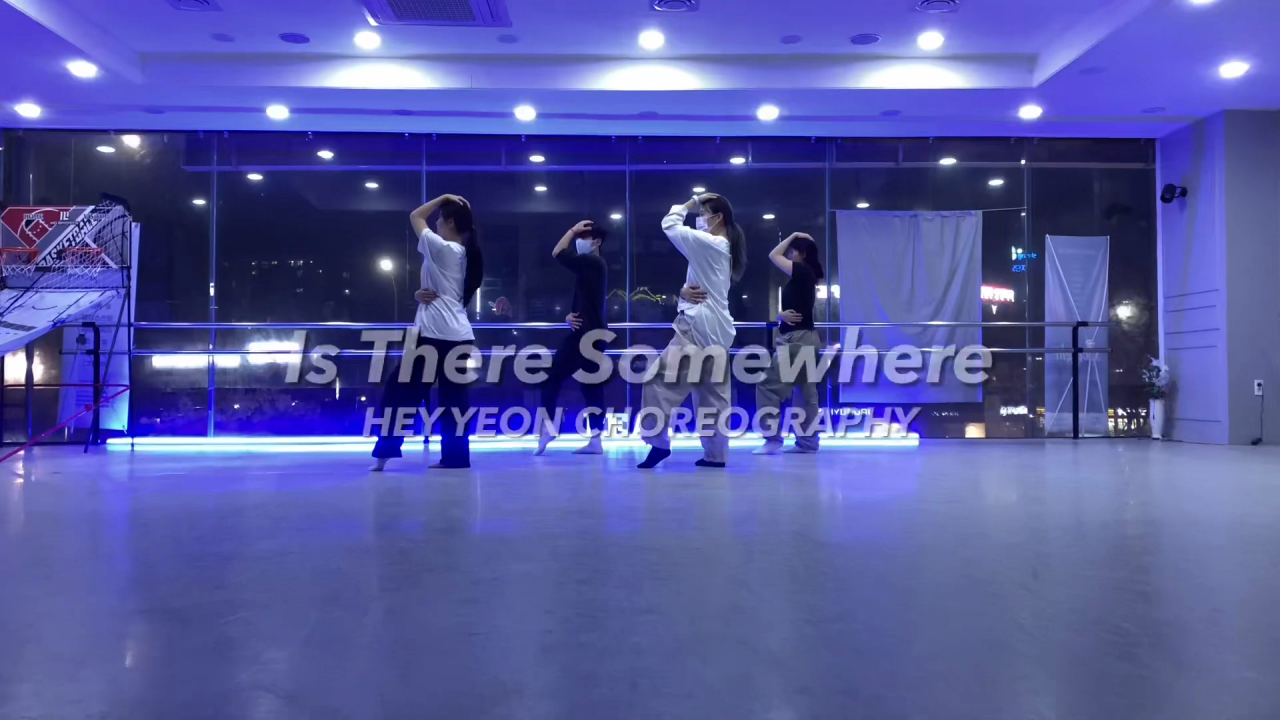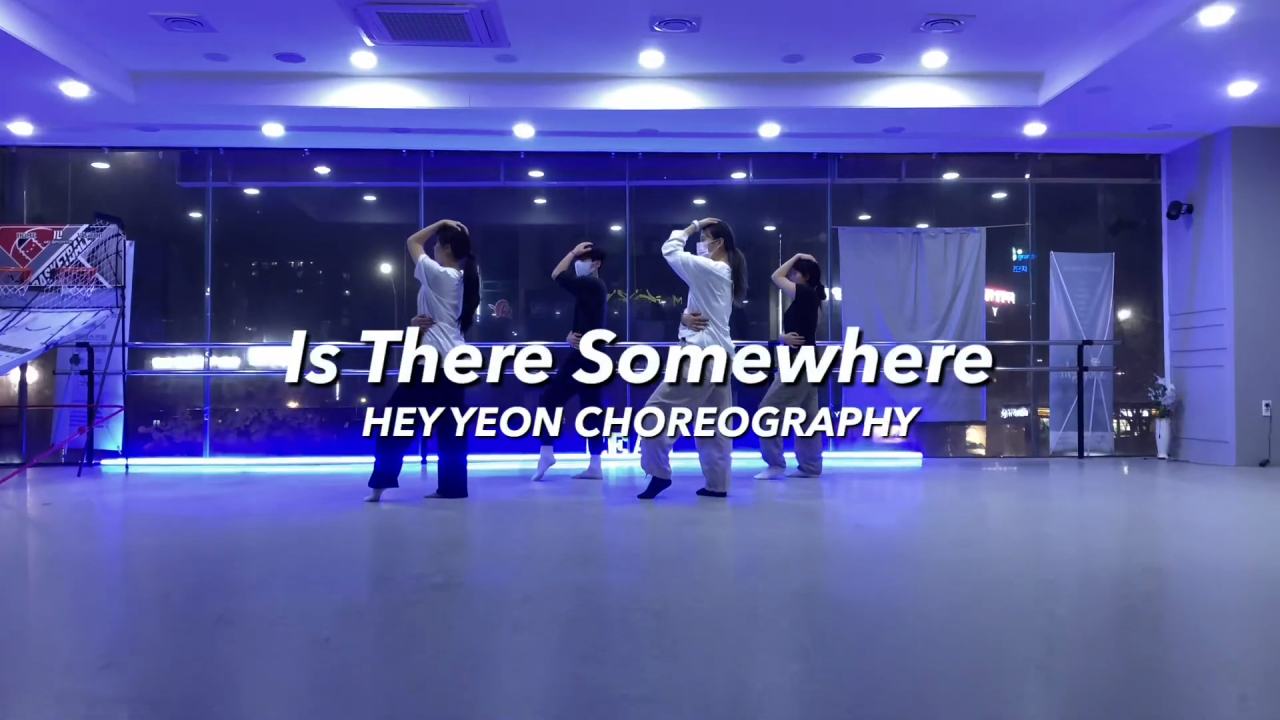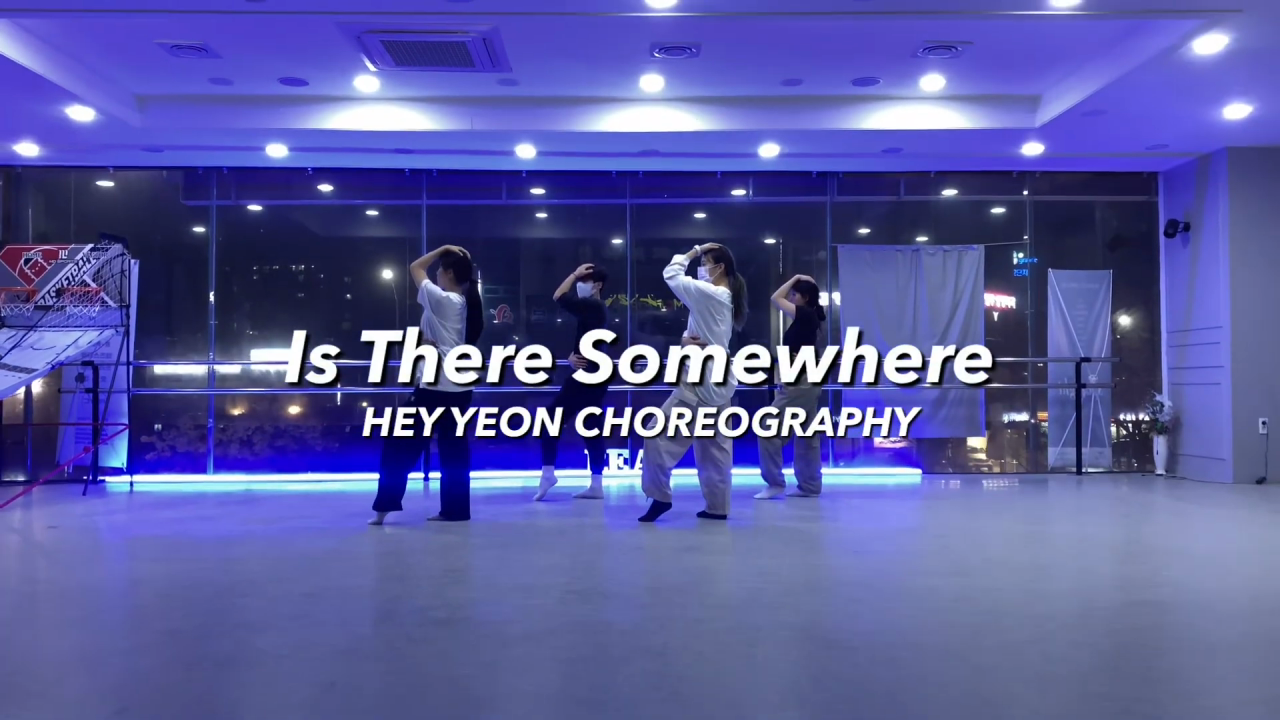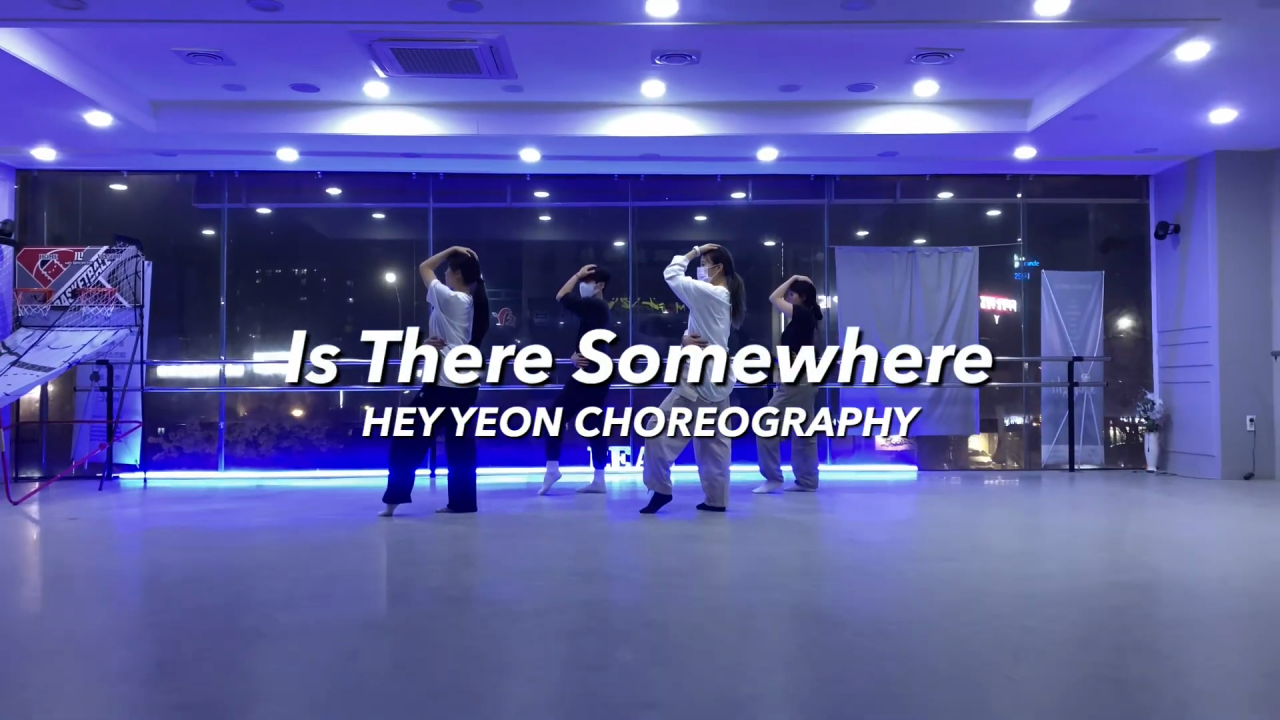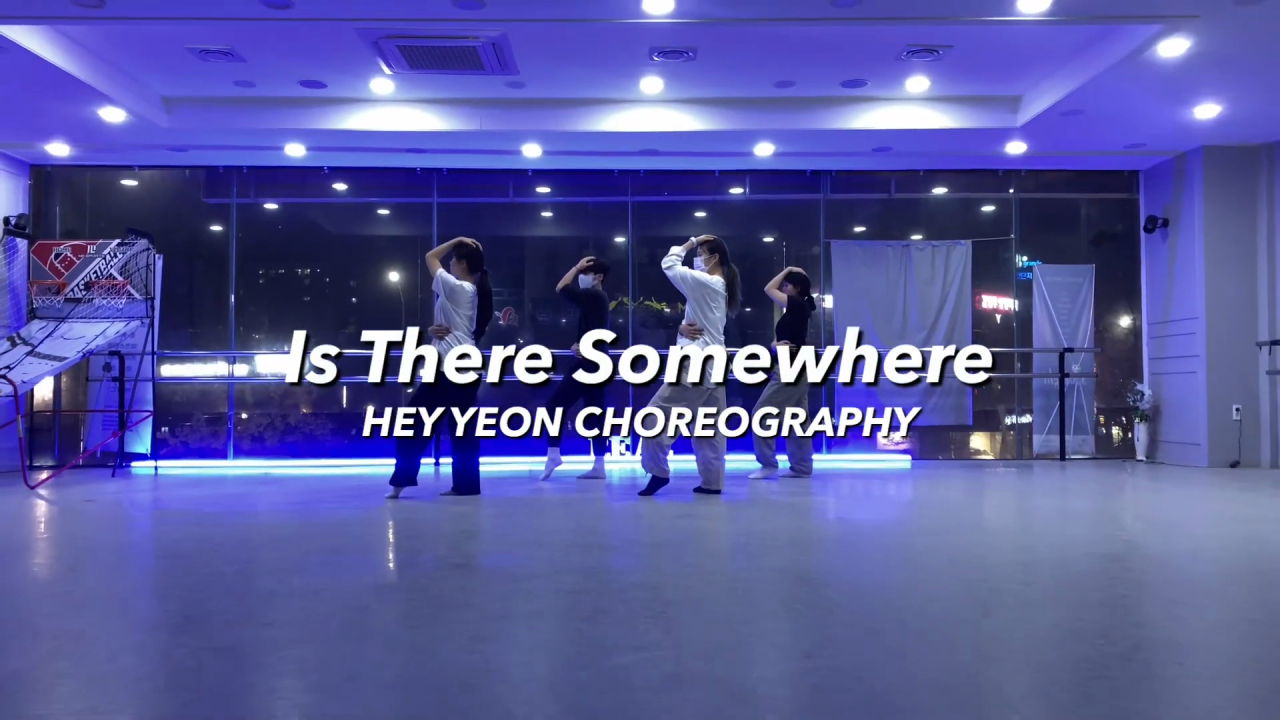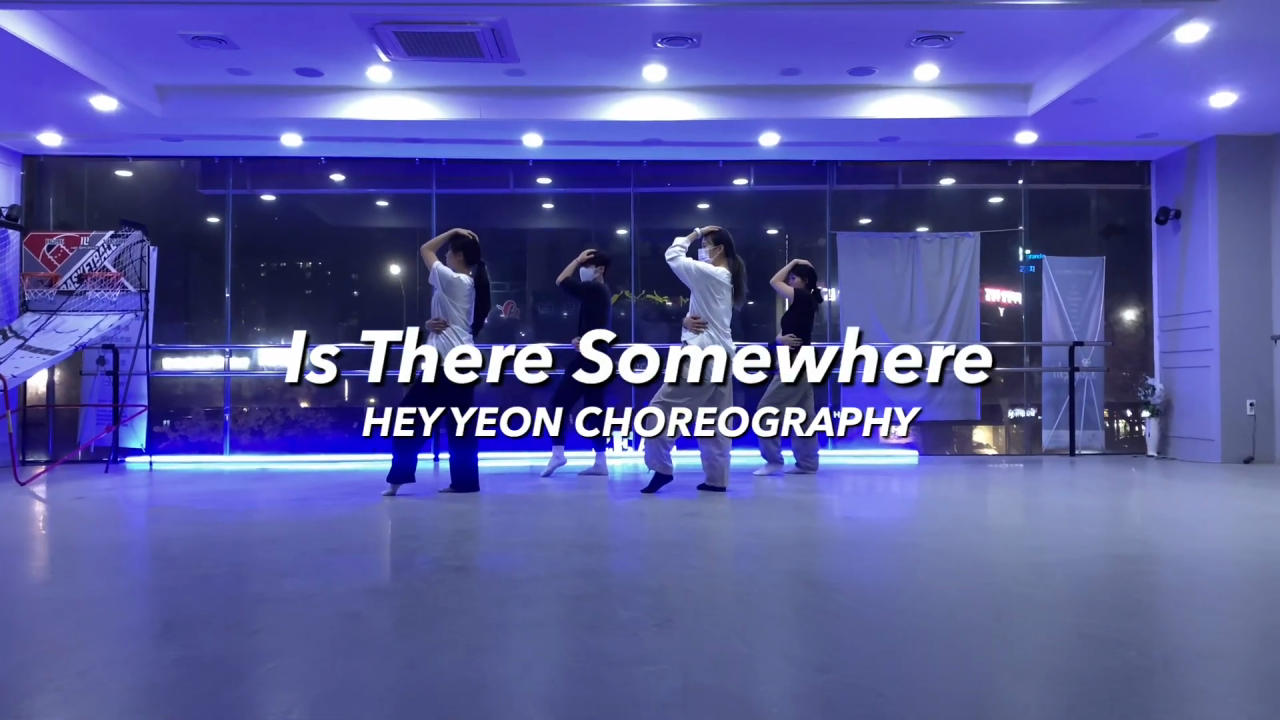
dt=0.5s
person 1, frame 1
left shoulder: (440, 248)
right shoulder: (465, 254)
left elbow: (415, 216)
left wrist: (443, 198)
right wrist: (421, 295)
left hip: (436, 335)
right hip: (459, 335)
left knee: (399, 391)
right knee: (453, 399)
left ankle: (385, 453)
right ankle: (454, 457)
person 1, frame 2
left shoulder: (437, 274)
right shoulder: (462, 279)
left elbow: (413, 241)
left wrist: (441, 223)
right wrist: (420, 322)
right knee: (450, 427)
left ankle: (381, 484)
right ankle: (452, 486)
person 1, frame 3
left shoulder: (440, 299)
right shoulder: (465, 303)
left elbow: (415, 267)
left wrist: (443, 249)
right wrist: (425, 344)
left hip: (437, 386)
right hip: (459, 386)
left knee: (399, 444)
right knee: (453, 449)
left ankle: (385, 507)
right ankle: (454, 508)
person 1, frame 4
left shoulder: (448, 298)
right shoulder: (472, 303)
left elbow: (425, 267)
left wrist: (452, 250)
right wrist: (434, 343)
left hip: (444, 382)
right hip: (465, 382)
left knee: (408, 438)
right knee: (459, 443)
left ankle: (395, 499)
right ankle: (462, 500)
person 1, frame 5
left shoulder: (454, 288)
right shoulder: (476, 292)
left elbow: (430, 257)
left wrist: (457, 240)
right wrist: (436, 331)
right knee: (462, 429)
left ankle: (402, 481)
right ankle: (465, 484)
person 1, frame 6
left shoulder: (451, 280)
right shoulder: (473, 285)
left elbow: (426, 250)
left wrist: (453, 232)
right wrist: (432, 324)
left hip: (445, 363)
right knee: (459, 425)
left ankle: (399, 478)
right ankle: (464, 481)
person 2, frame 1
left shoulder: (707, 244)
right shoulder: (725, 249)
left elbow: (669, 224)
left wrist: (693, 201)
left hip: (699, 329)
right hip: (718, 330)
left knee: (658, 381)
right knee: (714, 396)
left ankle: (659, 442)
right ankle: (716, 455)
person 2, frame 2
left shoulder: (708, 269)
right shoulder: (726, 274)
left elbow: (670, 250)
left wrist: (693, 225)
right wrist: (686, 316)
left knee: (658, 410)
left ankle: (659, 473)
right ankle: (717, 484)
person 2, frame 3
left shoulder: (709, 294)
right shoulder: (726, 299)
left elbow: (671, 274)
left wrist: (695, 250)
right wrist: (686, 339)
left hip: (700, 380)
right hip: (719, 381)
left knee: (659, 435)
right knee: (715, 447)
left ankle: (660, 496)
right ankle: (717, 506)
person 2, frame 4
left shoulder: (708, 293)
right shoulder: (725, 298)
left elbow: (671, 274)
left wrist: (695, 251)
right wrist: (686, 338)
left hip: (700, 378)
left knee: (659, 429)
right knee: (713, 442)
left ankle: (660, 489)
right ankle: (716, 498)
person 2, frame 5
left shoulder: (705, 283)
right shoulder: (721, 287)
left elbow: (669, 264)
left wrist: (692, 242)
left ankle: (658, 472)
right ankle: (712, 482)
person 2, frame 6
left shoulder: (708, 274)
right shoulder: (726, 279)
left elbow: (673, 256)
left wrist: (696, 233)
left knee: (661, 408)
left ankle: (662, 469)
right ankle: (716, 479)
person 3, frame 1
left shoulder: (591, 262)
right shoulder: (592, 266)
left elbow: (557, 253)
left wrist: (573, 229)
right wrist: (570, 315)
left hip: (585, 333)
right hip: (593, 333)
left knee: (552, 375)
right knee: (592, 386)
left ankle: (547, 428)
right ankle: (595, 441)
person 3, frame 2
left shoulder: (590, 284)
right shoulder: (592, 289)
left elbow: (557, 275)
left wrist: (573, 251)
right wrist: (571, 337)
left hip: (584, 357)
left knee: (549, 399)
right knee: (591, 409)
left ankle: (546, 452)
right ankle: (595, 465)
person 3, frame 3
left shoulder: (592, 305)
right shoulder: (594, 309)
left elbow: (558, 297)
right elbow: (582, 345)
left wrist: (574, 274)
right wrist: (572, 357)
right knee: (592, 429)
left ankle: (548, 473)
right ankle: (596, 485)
person 3, frame 4
left shoulder: (594, 305)
right shoulder: (598, 308)
left elbow: (561, 297)
left wrist: (577, 274)
right wrist: (575, 356)
right knee: (594, 426)
left ankle: (552, 468)
right ankle: (599, 480)
person 3, frame 5
left shoulder: (594, 296)
right shoulder: (597, 300)
left elbow: (561, 288)
left wrist: (576, 267)
right wrist: (576, 346)
left knee: (556, 404)
right knee: (594, 414)
left ankle: (553, 454)
right ankle: (599, 466)
person 3, frame 6
left shoulder: (594, 289)
right shoulder: (600, 293)
left elbow: (561, 281)
left wrist: (577, 259)
right wrist: (577, 340)
left knee: (560, 401)
right knee: (594, 409)
left ankle: (558, 452)
right ankle: (600, 462)
person 4, frame 1
left shoulder: (803, 272)
right shoulder: (803, 277)
left elbow: (773, 255)
right elbow: (792, 306)
left wrist: (793, 236)
right wrist: (781, 315)
left hip: (797, 339)
right hip: (804, 339)
left knee: (767, 386)
right knee: (807, 394)
left ankle: (773, 438)
right ankle: (807, 442)
person 4, frame 2
left shoulder: (806, 294)
right shoulder: (805, 299)
left elbow: (776, 277)
right elbow: (794, 329)
left wrist: (797, 257)
right wrist: (784, 338)
right knee: (808, 417)
left ankle: (776, 464)
right ankle: (810, 466)
person 4, frame 3
left shoulder: (806, 315)
right shoulder: (806, 319)
left elbow: (775, 298)
right elbow: (790, 350)
left wrist: (795, 278)
left hip: (799, 384)
right hip: (806, 383)
right knee: (807, 437)
left ankle: (775, 484)
right ankle: (810, 485)
person 4, frame 4
left shoulder: (803, 314)
right shoulder: (805, 319)
left elbow: (774, 298)
right elbow: (786, 349)
left wrist: (793, 278)
left hip: (796, 381)
right hip: (804, 380)
left ankle: (773, 478)
right ankle: (807, 480)
person 4, frame 5
left shoulder: (797, 305)
right shoulder: (798, 310)
left elbow: (769, 289)
right elbow: (779, 339)
left wrist: (787, 270)
right wrist: (776, 345)
left knee: (761, 414)
left ankle: (768, 464)
right ankle: (801, 467)
person 4, frame 6
left shoulder: (804, 298)
right shoulder: (801, 304)
left elbow: (774, 282)
right elbow: (781, 333)
left wrist: (793, 262)
right wrist: (781, 339)
left knee: (767, 409)
right knee: (803, 415)
left ankle: (773, 461)
right ankle: (807, 463)
